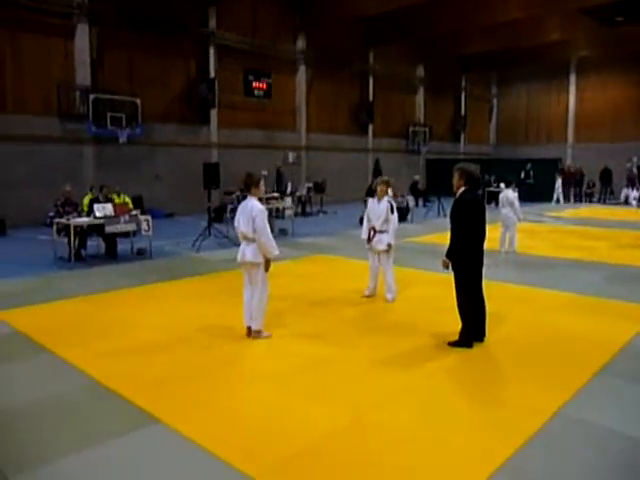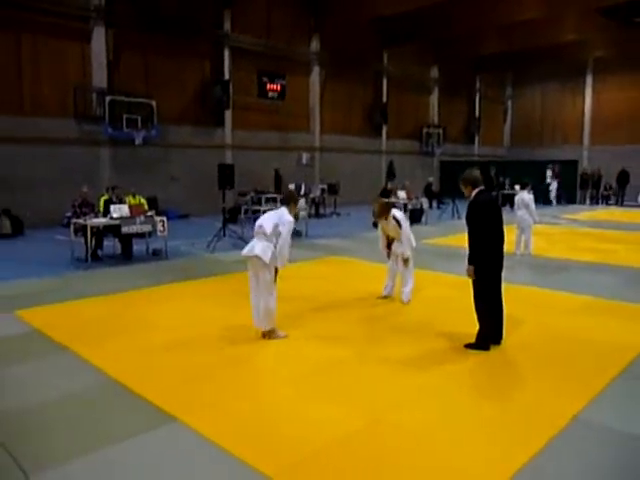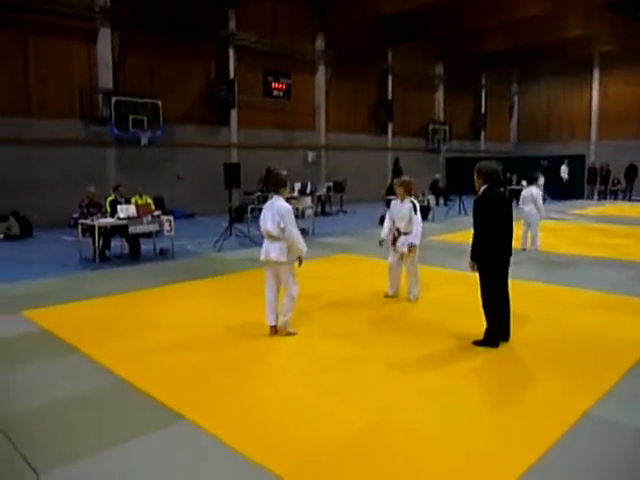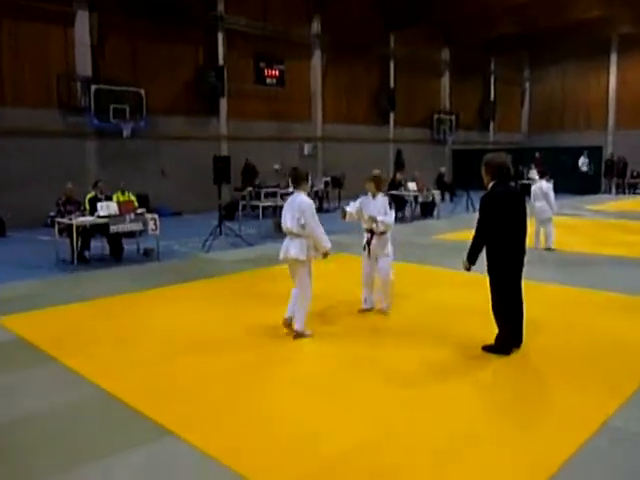
dt=0.7s
person 1, frame 1
left shoulder: (462, 201)
right shoulder: (477, 198)
left elbow: (458, 233)
left wrist: (449, 256)
left hip: (464, 256)
right hip: (476, 253)
left knee: (465, 296)
right knee: (475, 293)
left ankle: (467, 337)
right ankle: (478, 333)
person 1, frame 2
left shoulder: (476, 203)
right shoulder: (491, 199)
left elbow: (476, 236)
left wrist: (471, 262)
left hip: (483, 258)
right hip: (496, 255)
left knee: (483, 298)
right knee: (494, 295)
left ankle: (484, 339)
right ankle: (496, 335)
person 1, frame 3
left shoulder: (482, 201)
right shoulder: (503, 197)
left elbow: (480, 233)
right elbow: (508, 227)
left wrist: (474, 257)
left hip: (488, 256)
right hip: (503, 253)
left knee: (490, 296)
right knee: (501, 293)
left ankle: (493, 336)
right ankle: (503, 333)
person 1, frame 4
left shoulder: (490, 198)
right shoulder: (516, 193)
left elbow: (482, 232)
right elbow: (522, 225)
left wrist: (470, 259)
left hip: (499, 256)
right hip: (516, 253)
left knee: (501, 300)
right knee: (514, 296)
left ankle: (504, 343)
right ankle: (515, 339)
person 2, frame 1
left shoulder: (242, 206)
right shoulder: (258, 208)
right elbow: (263, 235)
right wrist: (269, 255)
left hip: (245, 251)
right hip: (257, 253)
left knee: (249, 290)
right knee: (260, 291)
left ankle: (249, 327)
right ankle: (256, 329)
person 2, frame 2
left shoulder: (272, 214)
right shoulder: (288, 219)
right elbow: (283, 244)
right wrist: (278, 265)
left hip: (253, 249)
right hip: (264, 252)
left knee: (257, 292)
right knee: (267, 293)
left ankle: (263, 327)
right ankle: (269, 329)
person 2, frame 3
left shoulder: (267, 206)
right shoulder: (285, 207)
right elbow: (292, 233)
right wrist: (300, 252)
left hip: (268, 249)
right hip: (282, 251)
left knee: (271, 289)
right knee: (291, 289)
left ankle: (272, 325)
right ankle: (283, 325)
person 2, frame 4
left shoulder: (289, 201)
right shoulder: (306, 202)
right elbow: (314, 229)
right wrist: (324, 247)
left hip: (289, 246)
right hip: (301, 248)
left knee: (299, 286)
right knee: (304, 289)
left ankle: (289, 318)
right ankle: (298, 329)
person 3, frame 1
left shoulder: (389, 203)
right shoulder: (371, 201)
left elbow: (393, 223)
right elbow: (367, 219)
left wrist: (390, 241)
right wrist: (366, 236)
left hip: (384, 238)
right hip: (373, 237)
left knee: (387, 266)
right knee: (373, 265)
left ankle: (390, 294)
right ankle: (371, 290)
person 3, frame 2
left shoulder: (398, 218)
right shoulder: (381, 218)
left elbow: (405, 236)
right elbow: (382, 233)
left wrist: (405, 254)
right wrist: (385, 249)
left hip: (404, 244)
right hip: (393, 243)
left knee: (405, 270)
right knee: (392, 268)
left ankle: (405, 296)
right ankle: (387, 292)
person 3, frame 3
left shoulder: (413, 204)
right shoulder: (394, 203)
left elbow: (417, 225)
right elbow: (389, 220)
left wrist: (413, 242)
right wrist: (384, 236)
left hip: (409, 241)
right hip: (396, 239)
left knee: (411, 269)
right knee: (393, 265)
left ankle: (413, 294)
right ankle: (393, 291)
person 3, frame 4
left shoulder: (386, 200)
right shoulder: (363, 200)
left elbow: (390, 221)
right elbow: (354, 210)
left wrist: (377, 219)
right wrist: (346, 211)
left hip: (382, 240)
right hip: (369, 240)
left knee: (384, 274)
right knee: (367, 274)
left ankle: (384, 304)
right ankle: (367, 303)
